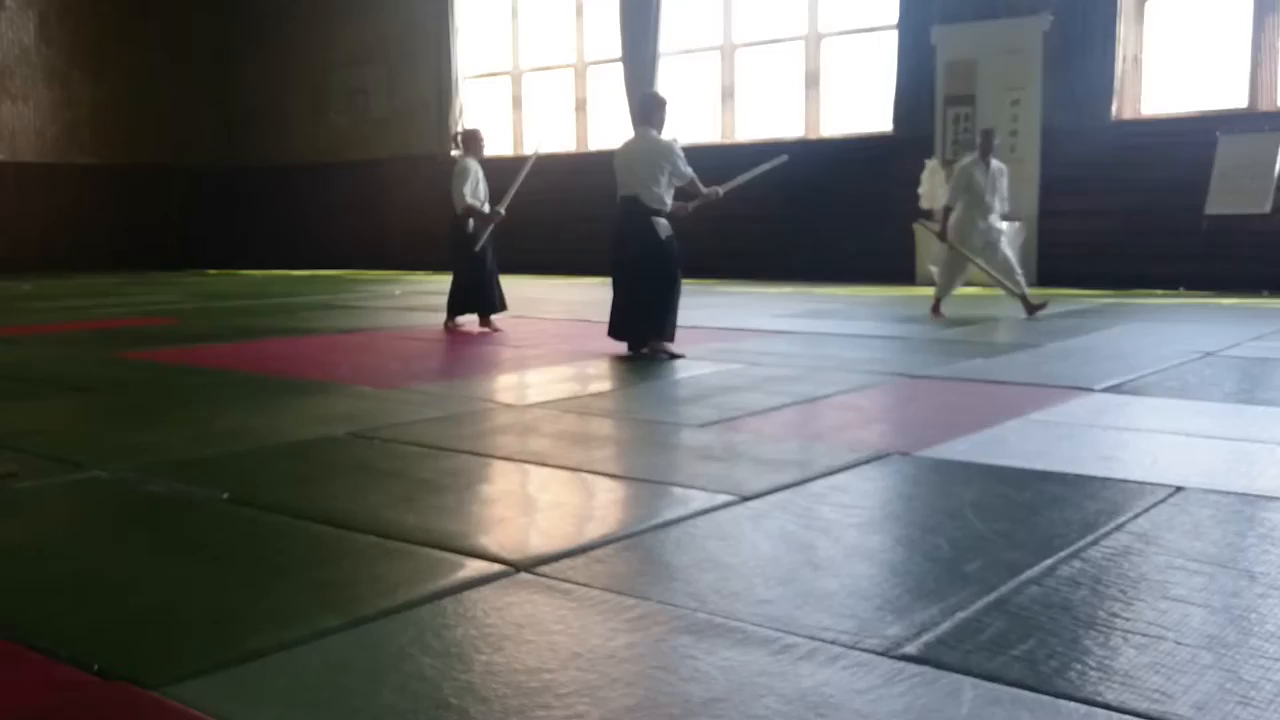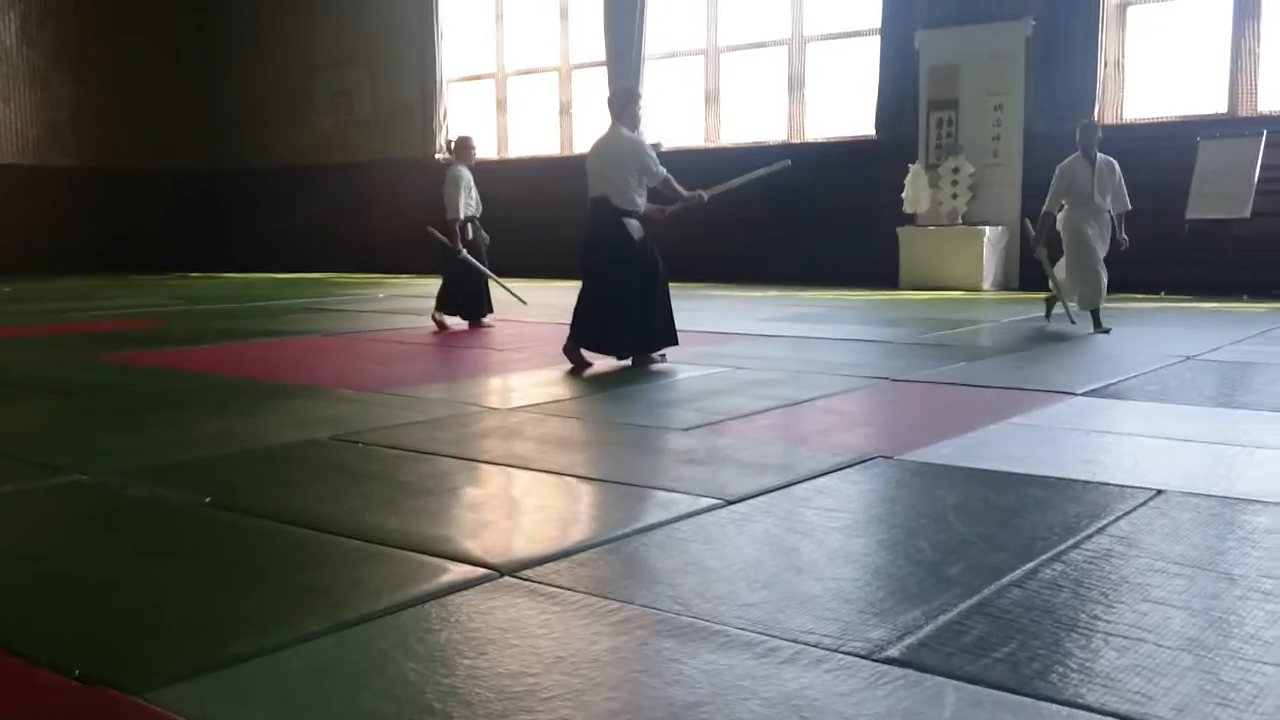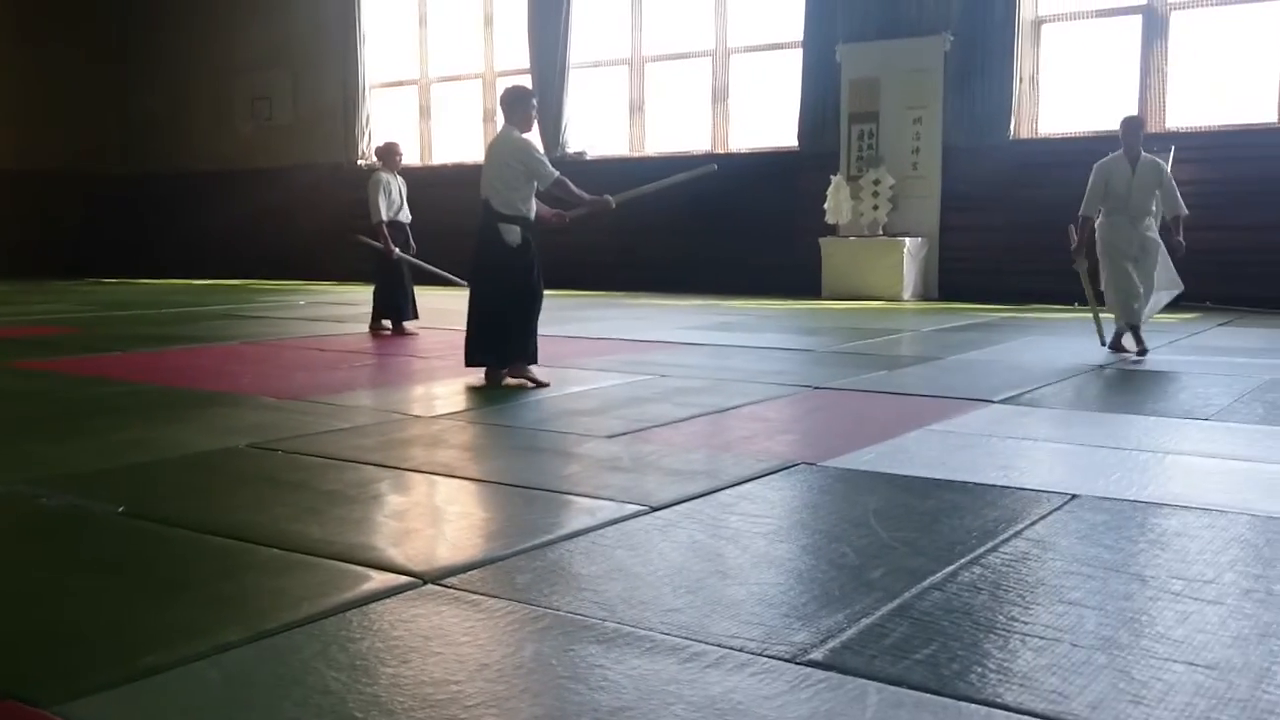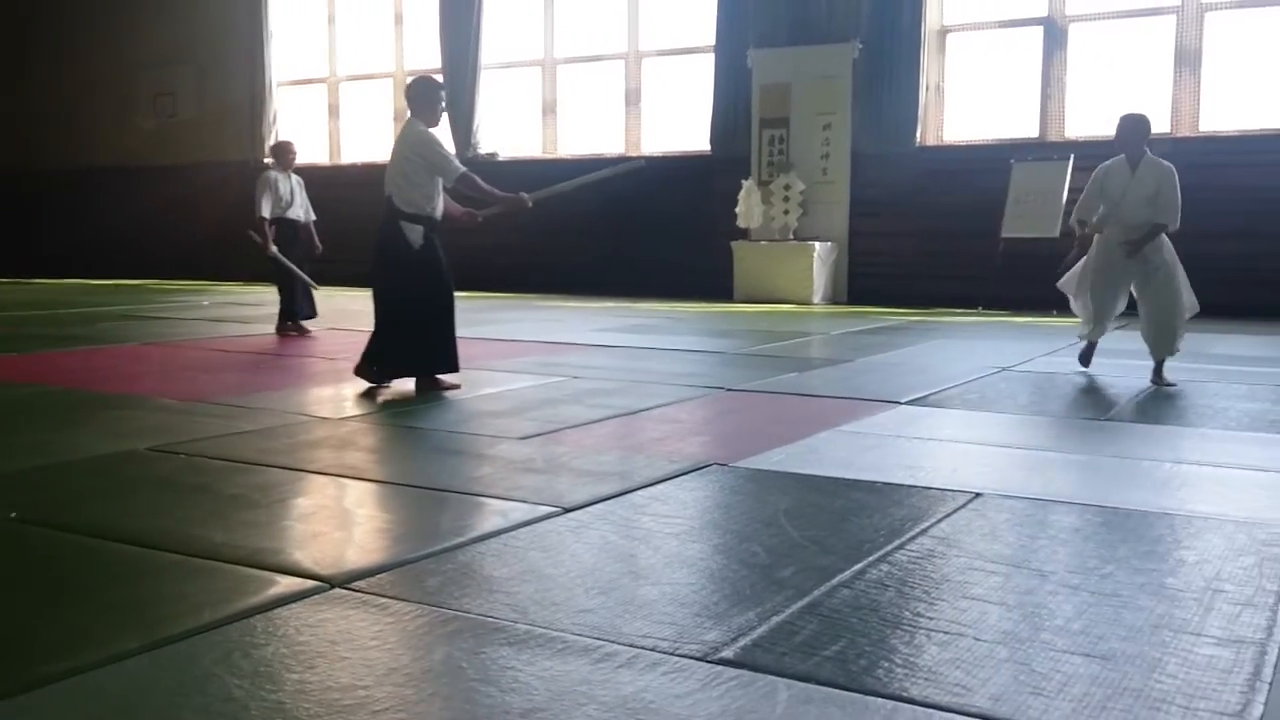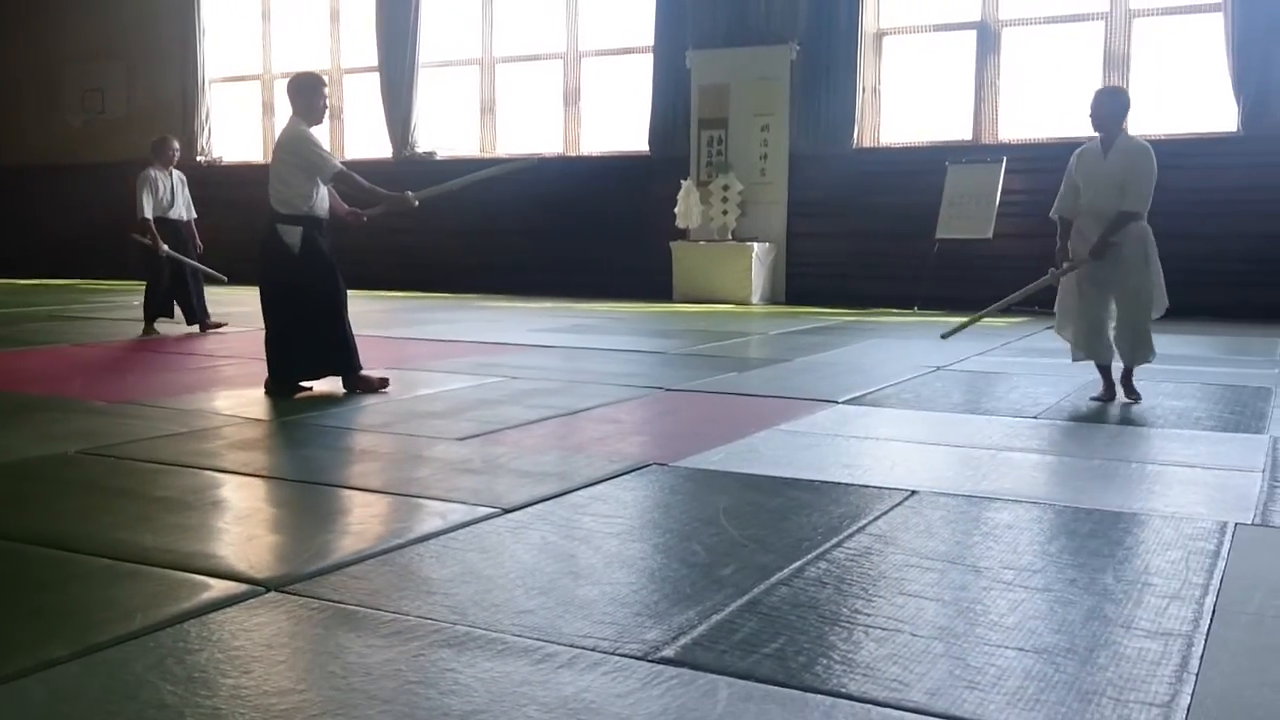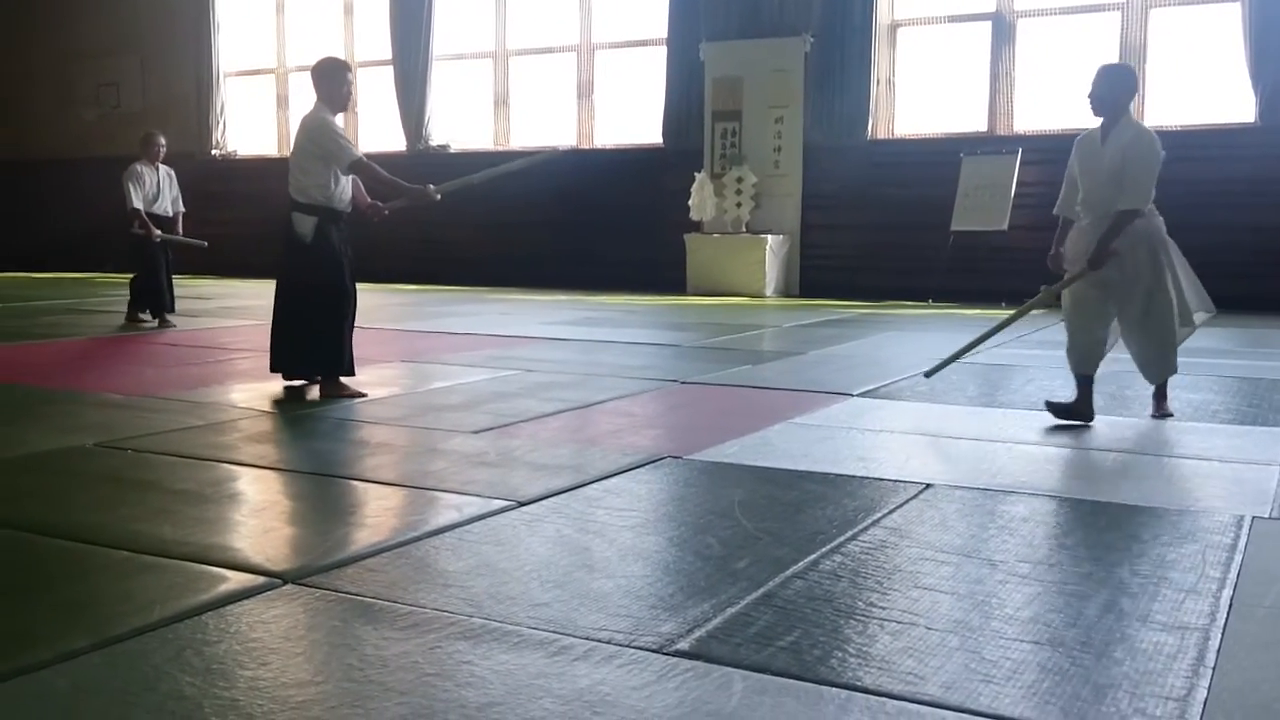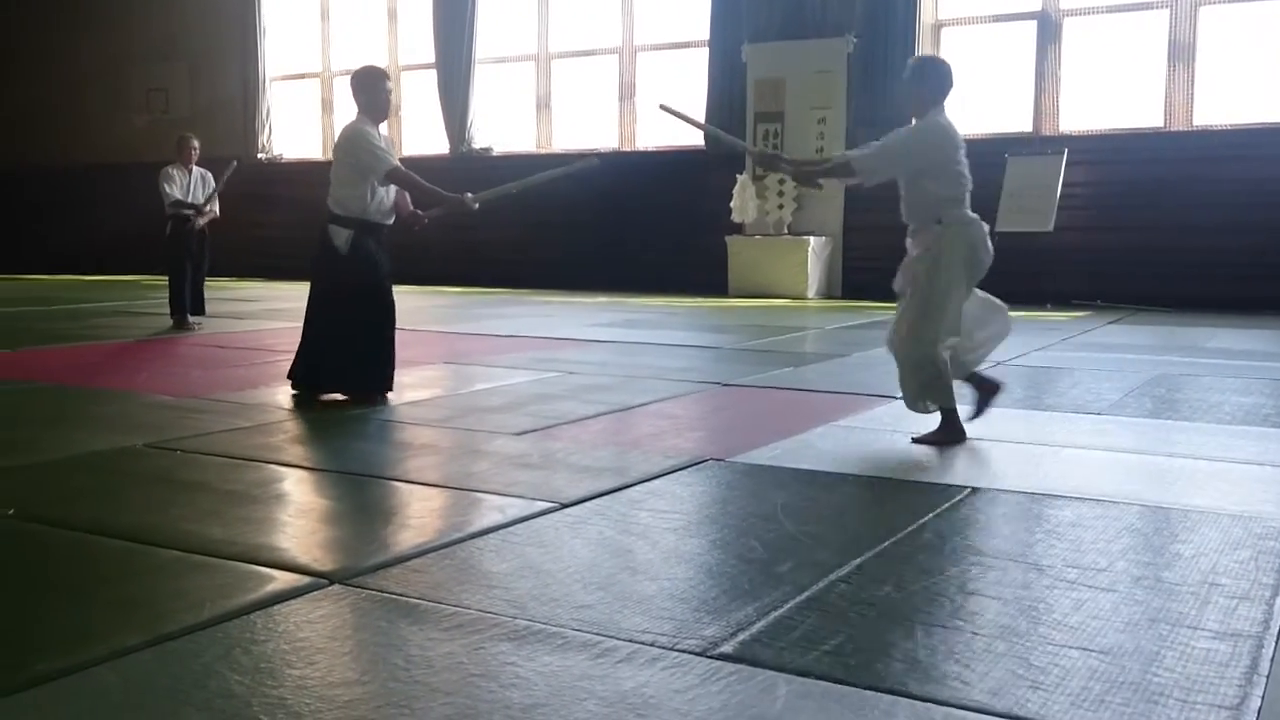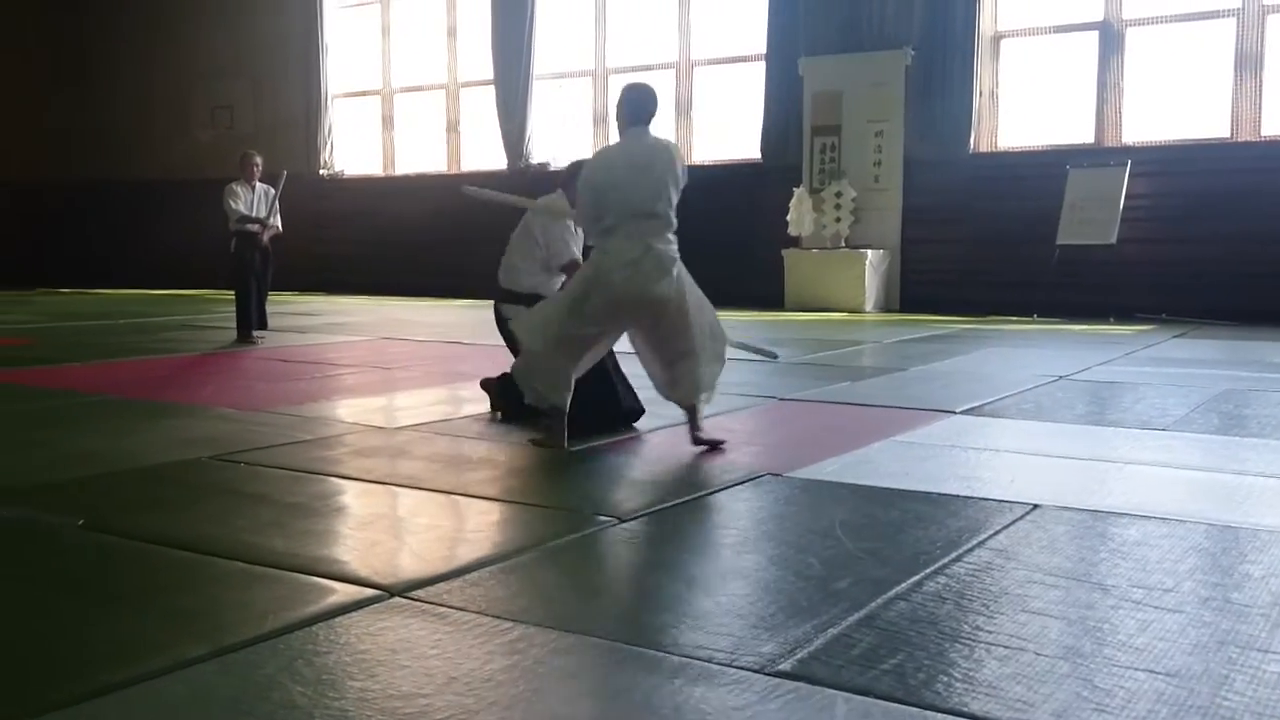
dt=0.7s
person 1, frame 1
left shoulder: (623, 151)
right shoulder: (665, 148)
right elbow: (687, 180)
left wrist: (669, 205)
right wrist: (707, 193)
left hip: (626, 222)
right hip: (651, 224)
left knee: (631, 280)
right knee: (664, 279)
left ankle: (636, 339)
right ankle: (656, 338)
person 1, frame 2
left shoulder: (598, 147)
right shoulder: (634, 144)
right elbow: (662, 180)
left wrist: (645, 208)
right wrist: (687, 197)
left hip: (598, 222)
right hip: (622, 226)
left knee: (597, 284)
right knee: (645, 283)
left ankle: (576, 342)
right ankle: (642, 349)
person 1, frame 3
left shoulder: (499, 145)
right shoulder: (519, 145)
right elbow: (555, 182)
left wrist: (545, 213)
right wrist: (592, 201)
left hip: (494, 230)
right hip: (511, 232)
left knee: (494, 298)
right knee: (523, 297)
left ankle: (494, 364)
right ankle: (515, 362)
person 1, frame 4
left shoulder: (410, 138)
right shoulder: (422, 139)
right elbow: (462, 179)
left wrist: (458, 213)
right wrist: (506, 200)
left hip: (400, 231)
right hip: (412, 233)
left knee: (398, 302)
right knee: (431, 300)
left ankle: (373, 363)
right ankle: (427, 372)
person 1, frame 5
left shoulder: (297, 137)
right shoulder: (298, 137)
left elbow: (322, 185)
right elbow: (341, 176)
left wrist: (343, 211)
right wrist: (390, 199)
left hip: (294, 234)
right hip: (297, 235)
left knee: (290, 308)
right knee: (327, 300)
left ankle: (282, 376)
right ankle: (349, 373)
person 1, frame 6
left shoulder: (324, 125)
right shoulder: (320, 125)
left elbow: (348, 174)
right elbow: (361, 166)
left wrist: (365, 203)
right wrist: (411, 191)
left hip: (320, 224)
right hip: (316, 225)
left knee: (307, 298)
right knee: (333, 298)
left ankle: (299, 365)
right ankle: (330, 376)
person 1, frame 7
left shoulder: (380, 140)
right shoulder: (357, 136)
left elbow: (396, 185)
right elbow: (401, 177)
left wrist: (408, 210)
right wrist: (448, 199)
left hip: (367, 238)
right hip: (351, 238)
left knee: (332, 311)
right knee: (369, 311)
left ankle: (315, 381)
right ankle: (357, 384)
person 1, frame 8
left shoulder: (563, 214)
right shoulder: (553, 214)
left elbow: (564, 269)
right elbow: (573, 268)
left hip: (530, 303)
right hip: (523, 307)
person 2, frame 1
left shoulder: (1001, 169)
right shoulder: (965, 168)
left elbow: (1002, 201)
right elbow: (952, 199)
left wrist: (1000, 224)
right wrist: (944, 228)
left hip: (991, 223)
right hip: (968, 222)
left knee: (1006, 262)
right knee: (954, 264)
left ankle: (1027, 305)
right ankle: (937, 304)
person 2, frame 2
left shoulder: (1110, 165)
right shoulder: (1067, 168)
left elbow: (1118, 200)
right elbow: (1052, 203)
left wrist: (1121, 231)
right wrist: (1040, 236)
left hip: (1101, 223)
right hip: (1077, 223)
left knee: (1077, 272)
right knee: (1089, 273)
left ankle: (1052, 299)
right ankle: (1097, 321)
person 2, frame 3
left shoulder: (1156, 167)
right shoulder: (1105, 167)
left elbow: (1173, 203)
right elbow: (1090, 205)
left wrist: (1178, 235)
right wrist: (1081, 241)
left hip: (1145, 232)
right hip: (1113, 230)
left knee: (1142, 289)
right knee: (1124, 286)
left ankle: (1116, 337)
right ankle: (1138, 339)
person 2, frame 4
left shoulder: (1164, 171)
right shoulder: (1106, 171)
left elbow: (1168, 217)
right elbow: (1085, 208)
left wrist: (1142, 241)
right wrist: (1083, 231)
left hip: (1150, 245)
right hip: (1110, 244)
left knee: (1164, 309)
right knee: (1099, 302)
left ankle: (1158, 369)
right ankle: (1091, 343)
person 2, frame 5
left shoulder: (1139, 152)
right shoulder: (1082, 155)
left elbow: (1136, 205)
right elbow: (1068, 203)
left wrist: (1106, 237)
right wrist: (1063, 241)
left hip: (1126, 240)
right hip: (1086, 241)
left knee: (1132, 312)
right knee: (1089, 312)
left ankle: (1128, 375)
right ankle: (1107, 381)
person 2, frame 6
left shoulder: (1142, 141)
right shoulder: (1085, 143)
left elbow: (1134, 202)
right elbow: (1070, 199)
left wrist: (1104, 245)
right wrist: (1059, 245)
left hip: (1133, 240)
right hip: (1090, 239)
left knee: (1148, 324)
right knee: (1083, 321)
left ankle: (1160, 395)
right ankle: (1084, 401)
person 2, frame 7
left shoulder: (930, 134)
right shoulder: (928, 133)
left elbow: (866, 165)
right elbow: (870, 165)
left wrist: (805, 169)
right wrist: (808, 169)
left hip: (947, 242)
right hip: (938, 242)
left knee: (915, 338)
right knee: (922, 335)
left ankle: (950, 425)
right ankle: (981, 383)
person 2, frame 8
left shoulder: (601, 162)
right shoulder: (670, 154)
left elbow: (586, 218)
left hip: (612, 262)
right hip: (659, 261)
left knee: (562, 341)
right knee: (691, 345)
left ankle: (556, 431)
right ankle: (695, 426)
person 3, frame 1
left shoulder: (472, 165)
right shoulder: (467, 166)
right elbow: (463, 201)
right wrist: (488, 214)
left hip: (473, 224)
right hip: (469, 225)
left knee: (466, 270)
right knee: (481, 269)
left ankle: (452, 316)
right ankle: (485, 315)
person 3, frame 2
left shoulder: (462, 172)
right shoulder: (460, 173)
right elbow: (455, 211)
left wrist: (480, 230)
right wrist: (456, 240)
left hip: (467, 228)
right hip: (464, 230)
left knee: (455, 273)
right knee: (476, 272)
left ankle: (440, 310)
right ankle: (475, 317)
person 3, frame 3
left shoulder: (399, 180)
right shoulder: (379, 179)
right elbow: (378, 214)
left wrist: (409, 238)
right wrist: (387, 242)
left hip: (400, 232)
right hip: (388, 233)
left knee: (386, 278)
right knee: (397, 278)
left ankle: (377, 320)
right ankle: (398, 323)
person 3, frame 4
left shoulder: (297, 180)
right shoulder: (269, 178)
left elbow: (306, 212)
right elbow: (263, 213)
left wrist: (314, 238)
right wrist: (268, 239)
left hip: (298, 231)
right hip: (281, 230)
left knee: (296, 277)
right knee: (289, 277)
left ankle: (285, 321)
right ankle: (294, 320)
person 3, frame 5
left shoulder: (179, 177)
right shoulder: (149, 176)
left elbow: (188, 210)
right elbow: (145, 214)
left wrist: (195, 237)
right wrist: (157, 240)
left hip: (180, 230)
right hip: (160, 232)
left knee: (190, 275)
right knee: (158, 279)
left ankle: (202, 319)
right ankle: (149, 324)
person 3, frame 6
left shoulder: (168, 173)
right shoulder: (135, 171)
left elbow: (176, 203)
right elbow: (135, 205)
left wrist: (178, 225)
right wrist: (150, 227)
left hip: (163, 226)
right hip: (144, 227)
left knee: (147, 272)
right knee: (156, 270)
left ankle: (134, 311)
right ankle: (162, 314)
person 3, frame 7
left shoulder: (205, 175)
right shoulder: (169, 173)
left elbow: (214, 208)
right elbow: (172, 200)
left wrist: (203, 218)
right wrist: (194, 207)
left hip: (199, 228)
right hip: (179, 226)
left knee: (197, 272)
right knee: (180, 272)
left ankle: (187, 314)
right ankle: (180, 315)
person 3, frame 8
left shoulder: (268, 191)
right shoulder: (233, 190)
left elbow: (276, 224)
right elbow: (237, 215)
left wrist: (266, 233)
right wrist: (259, 220)
left hip: (262, 244)
right hip: (243, 242)
left knee: (261, 288)
right knee: (246, 287)
left ankle: (251, 328)
right ankle: (246, 330)
